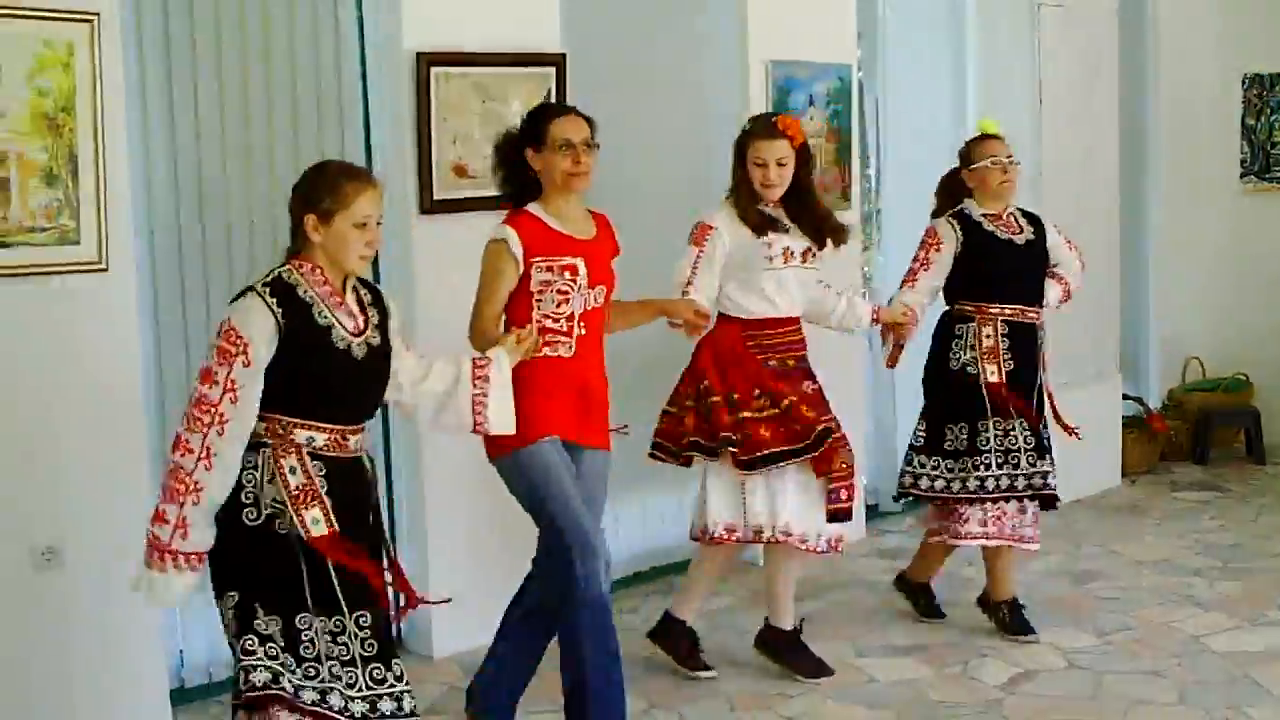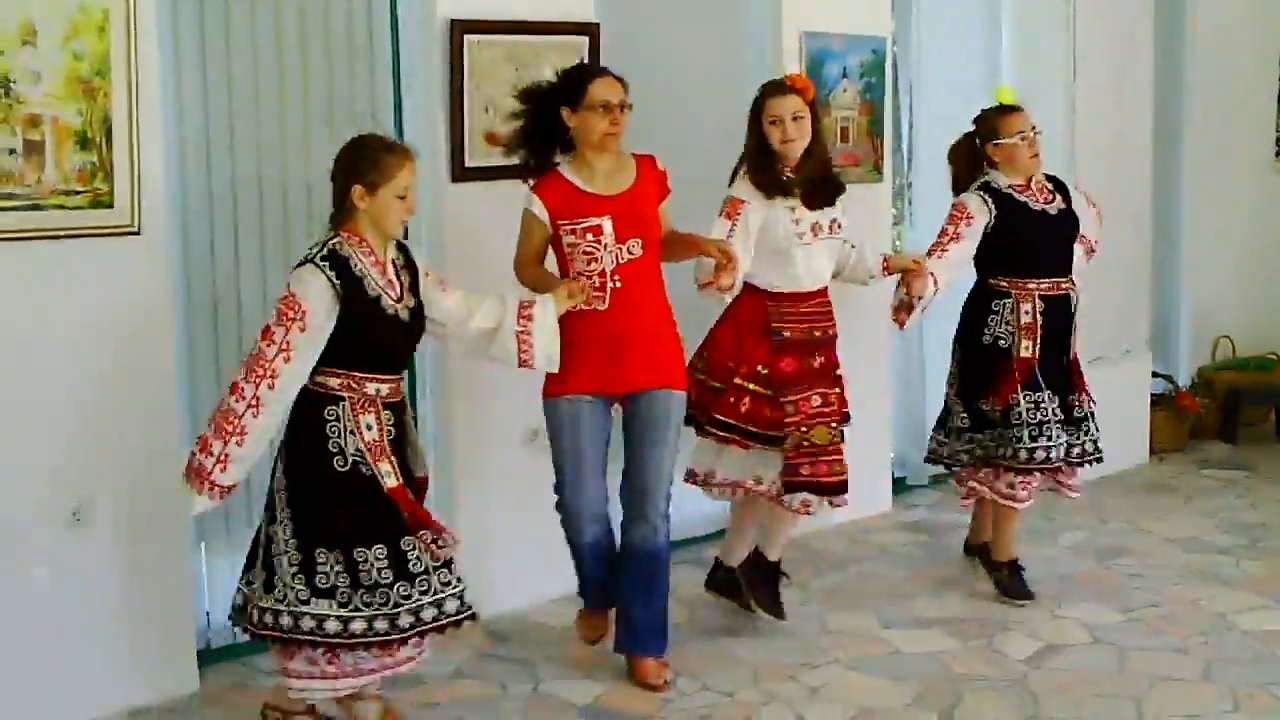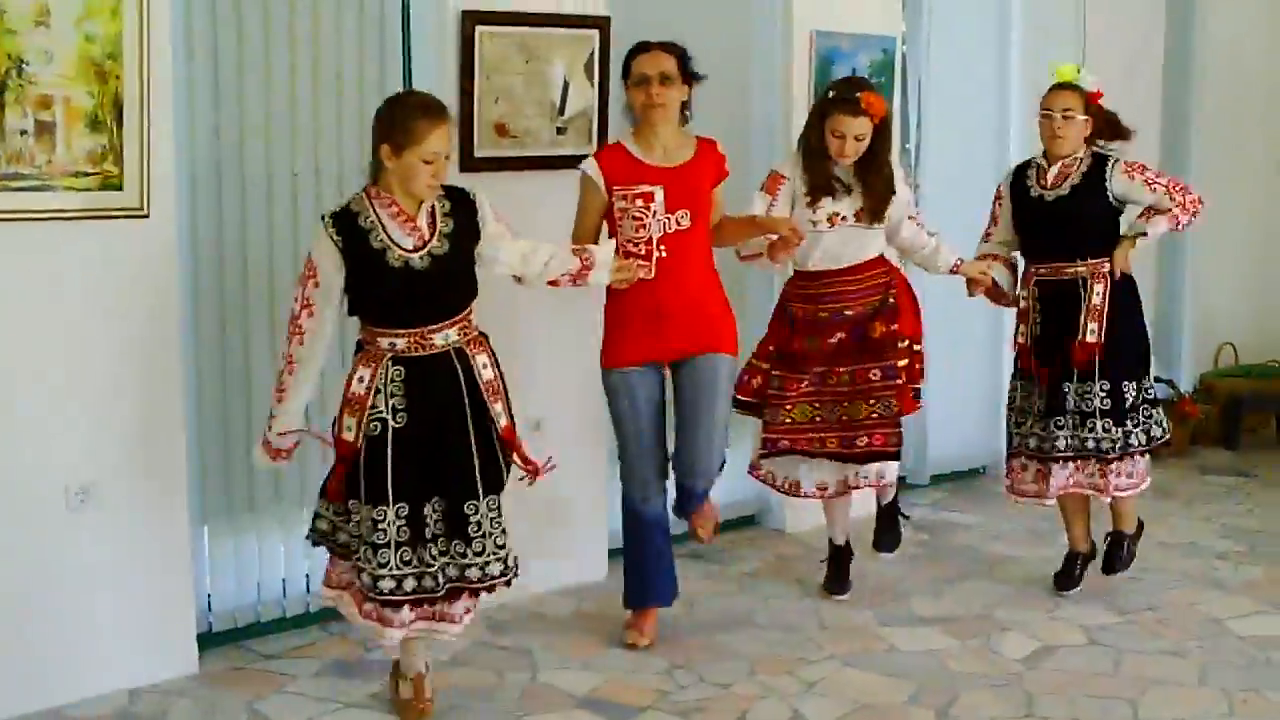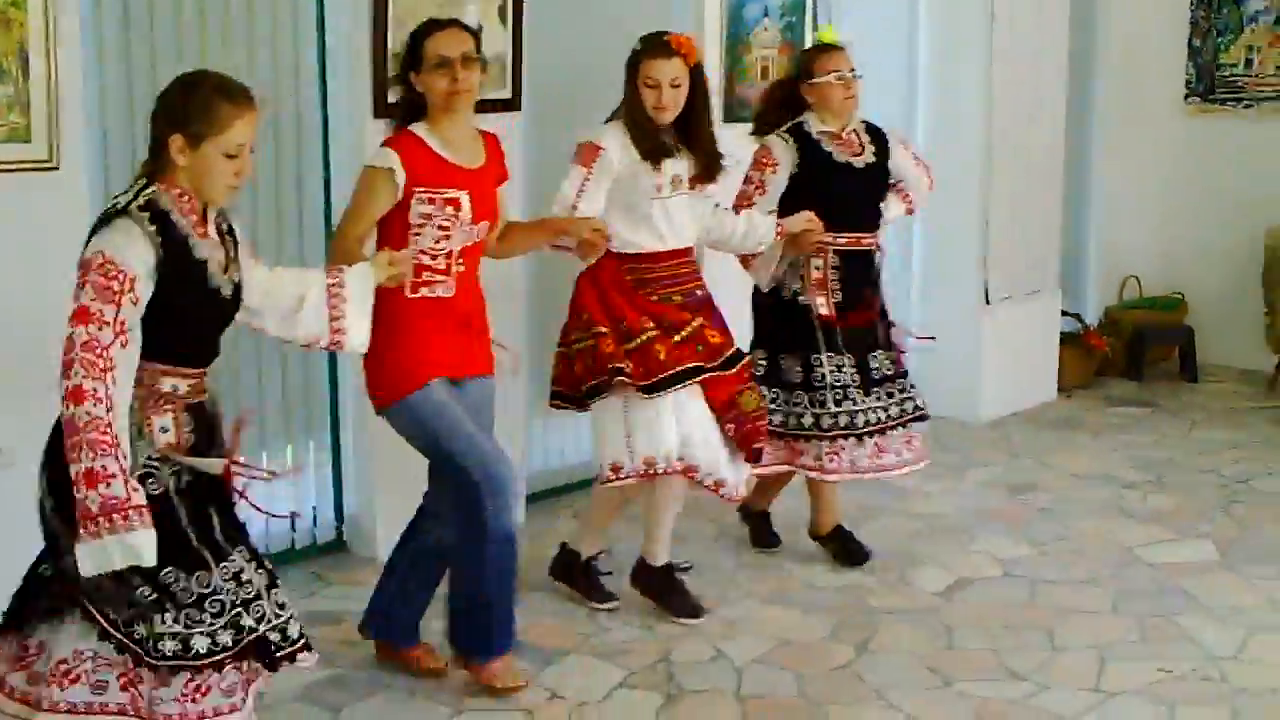
dt=1s
person 1, frame 1
left shoulder: (601, 231)
right shoulder: (515, 235)
right elbow: (481, 327)
left wrist: (666, 307)
left hip: (586, 417)
right hip: (527, 420)
left knee: (562, 569)
right knee: (585, 553)
person 1, frame 2
left shoulder: (651, 174)
right shoulder: (548, 195)
right elbow: (526, 267)
left wrist: (700, 244)
right wrist: (558, 292)
left hip: (655, 360)
right hip: (580, 364)
left knee: (649, 502)
right knee: (580, 499)
left ankle: (644, 640)
right ankle: (599, 594)
person 1, frame 3
left shoulder: (709, 156)
right shoulder: (605, 166)
right elbow: (581, 247)
left wrist: (763, 224)
left hip: (705, 327)
right hip: (631, 333)
left knee: (701, 463)
right knee: (642, 474)
left ankle: (695, 492)
right ankle: (645, 599)
person 1, frame 4
left shoulder: (490, 150)
right shoulder: (396, 158)
right elbow: (344, 247)
left wrist: (560, 226)
left hip: (467, 344)
right hip: (405, 352)
left knee: (456, 494)
right knee: (492, 481)
left ankle: (389, 627)
right ankle: (483, 643)
person 2, frame 1
left shoulder: (370, 305)
right shoulder: (262, 309)
left elbow: (414, 383)
right elbow: (210, 428)
left wrist: (497, 360)
right wrist: (177, 539)
left hip: (344, 491)
right hip: (277, 499)
person 2, frame 2
left shoulder: (400, 262)
right shoulder: (321, 277)
left elbow: (465, 317)
right elbow: (269, 376)
left wrist: (550, 307)
right wrist: (216, 464)
left hip: (383, 435)
right hip: (338, 444)
left knee: (345, 587)
right knee: (396, 579)
person 2, frame 3
left shoulder: (464, 210)
right shoulder: (343, 234)
left elbow: (520, 256)
right elbow: (310, 329)
left wrist: (602, 262)
right wrist: (287, 418)
left hip: (463, 386)
right hip: (385, 396)
left knee: (462, 521)
right knee: (393, 534)
left ankle: (423, 646)
right ankle: (407, 663)
person 2, frame 4
left shoulder: (213, 229)
right shoulder: (128, 237)
left elbow: (270, 296)
right elbow: (92, 376)
left wrist: (365, 277)
right wrist: (111, 503)
left hip: (174, 439)
right hip: (125, 450)
person 3, frame 1
left shoulder: (800, 223)
right shoulder: (722, 222)
left elbow: (812, 298)
right elbow: (693, 290)
left wrist: (875, 313)
left hip: (784, 359)
right hip: (737, 360)
left knee: (742, 507)
right knee: (779, 497)
left ankle: (676, 622)
right ankle: (781, 630)
person 3, frame 2
left shoulder: (822, 184)
right shoulder: (748, 191)
right elbow: (729, 259)
left wrist: (889, 264)
right wrist: (719, 276)
left hip: (811, 326)
right hip: (764, 329)
left knee: (772, 464)
right knee: (802, 456)
left ankle: (731, 567)
right ankle: (763, 559)
person 3, frame 3
left shoulder: (884, 174)
right shoulder: (791, 174)
left elbow: (907, 231)
right elbow: (752, 237)
left wrist: (958, 265)
right wrist: (773, 245)
left hip: (875, 301)
right hip: (811, 304)
left knee: (871, 425)
right knee: (819, 429)
left ankle: (887, 496)
right ankle: (839, 545)
person 3, frame 4
left shoulder: (691, 146)
right shoulder: (607, 143)
left elbow: (706, 220)
right elbow: (569, 218)
left wrist: (779, 229)
left hip: (681, 287)
right hip: (623, 289)
left knee: (654, 434)
right knee: (671, 425)
left ankle: (577, 556)
right ankle: (656, 565)
person 4, frame 1
left shoulder: (1036, 228)
right shoulder: (951, 229)
left elbow: (1071, 268)
right elbow: (917, 286)
left wrist: (1035, 305)
left hip: (1020, 356)
right hip: (970, 355)
left knee: (995, 470)
right knee: (989, 465)
left ankle: (918, 574)
right ankle: (1000, 593)
person 4, frame 2
left shoulder: (1059, 190)
right shoulder: (980, 204)
left elbow: (1090, 226)
right elbow: (944, 256)
left wrist: (1068, 273)
right wrist: (915, 286)
left hip: (1052, 326)
right hip: (1003, 330)
left knee: (1044, 439)
right knee: (1017, 439)
left ankle: (982, 538)
right ankle: (1003, 556)
person 4, frame 3
left shoulder: (1112, 174)
right shoulder: (1017, 182)
left elbow: (1185, 202)
right elbow: (996, 246)
left wrist: (1132, 241)
right wrist: (993, 282)
left hip: (1102, 308)
right hip: (1044, 315)
left knee: (1106, 419)
right knee: (1052, 430)
left ankle: (1126, 524)
right ankle: (1078, 545)
person 4, frame 4
left shoulder: (879, 142)
right shoulder: (785, 147)
left elbow: (919, 180)
right elbow: (746, 218)
left wrist: (879, 221)
left hip: (860, 285)
right hip: (804, 287)
left knee: (835, 407)
right knee: (824, 400)
left ankle: (757, 501)
right ankle: (827, 523)
